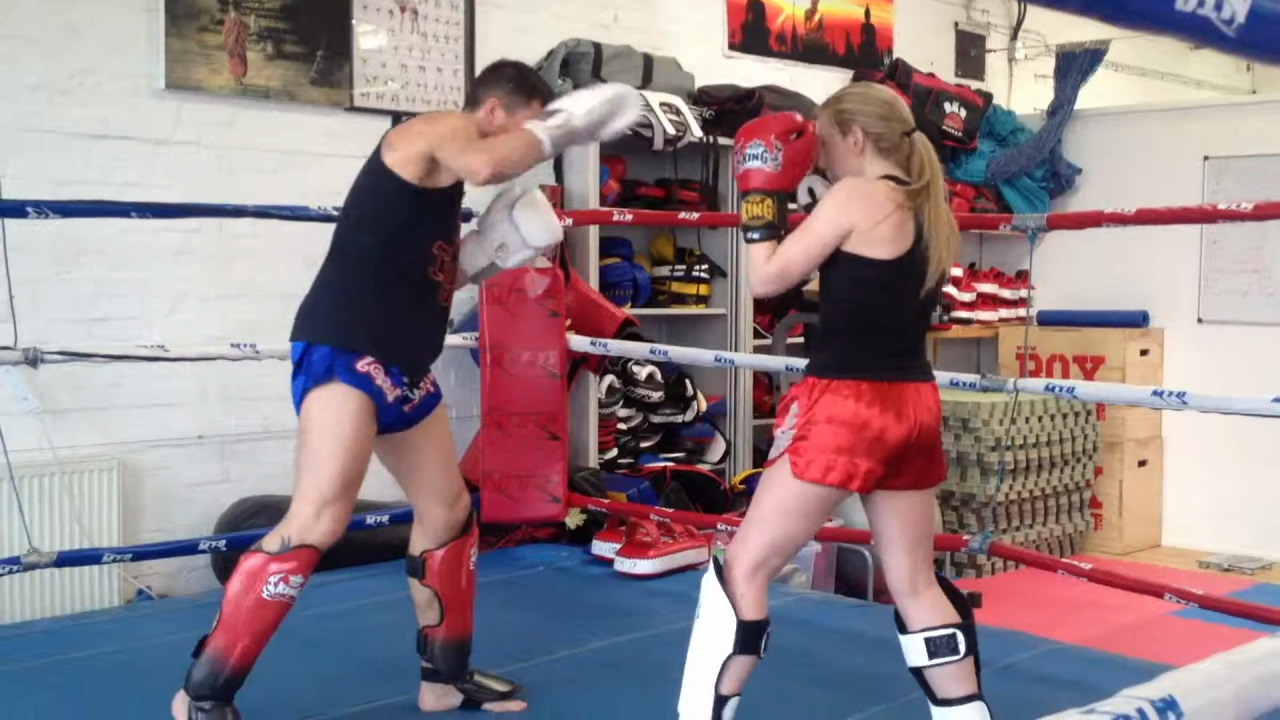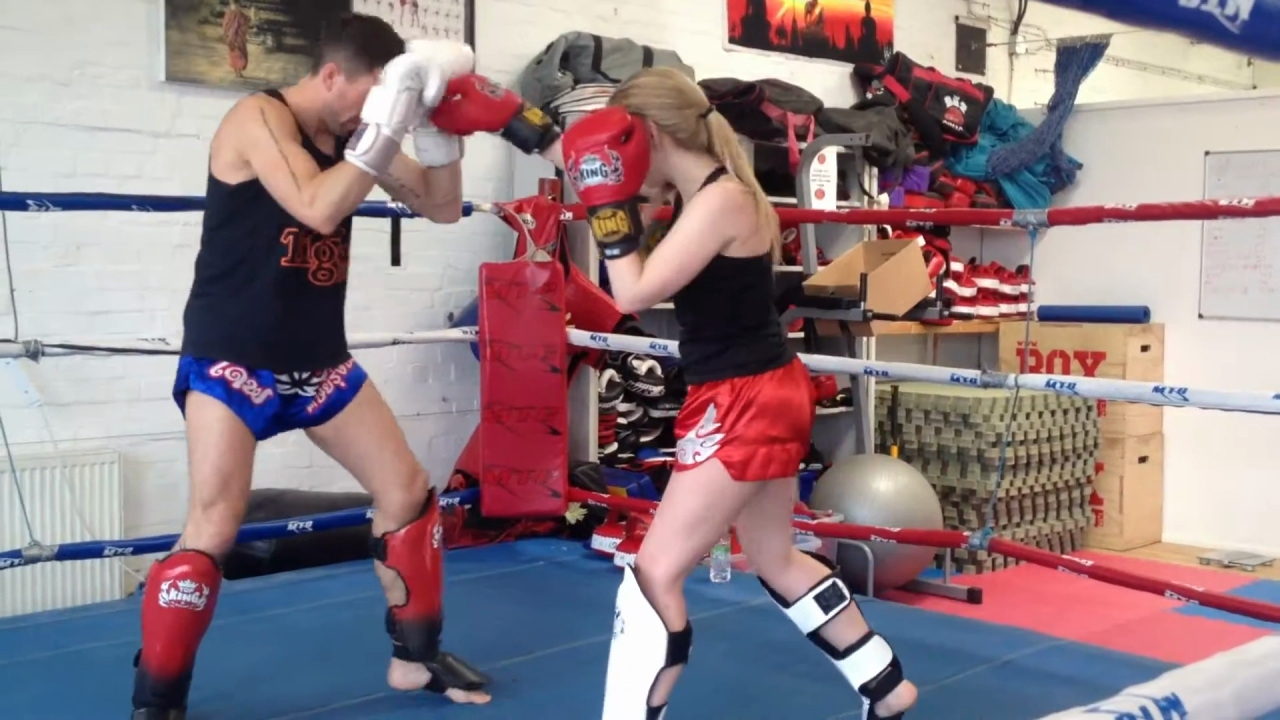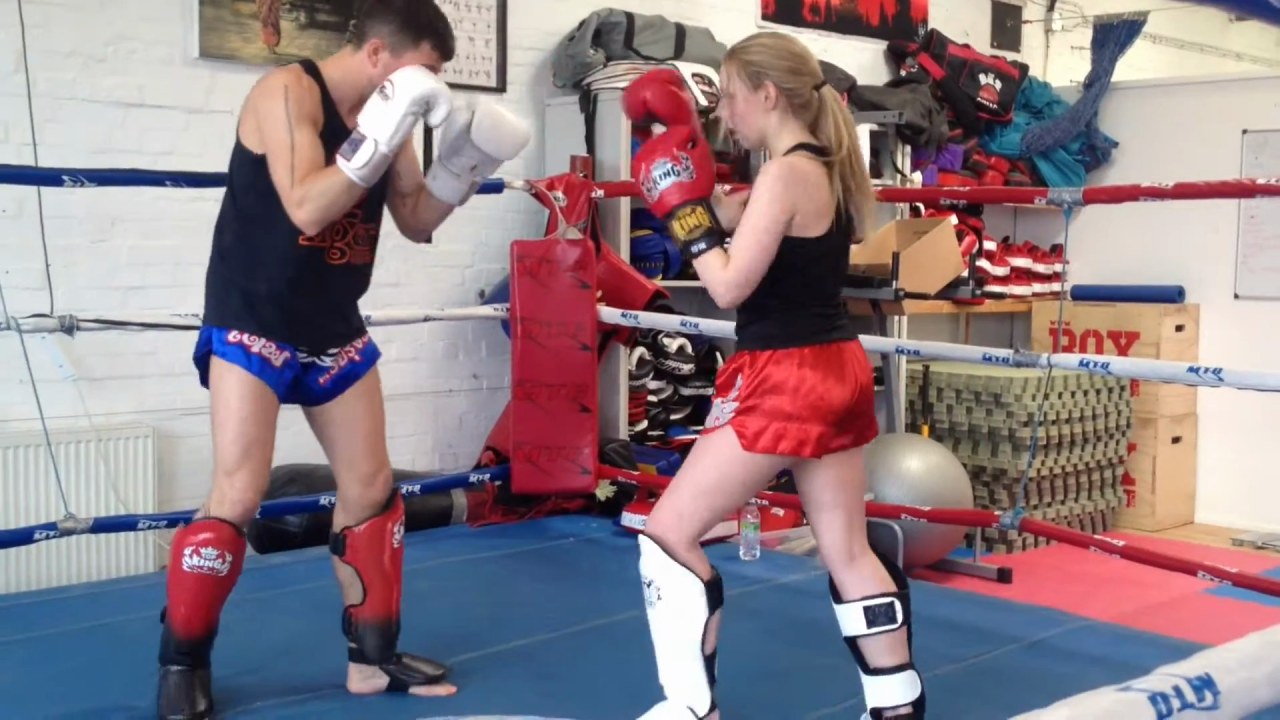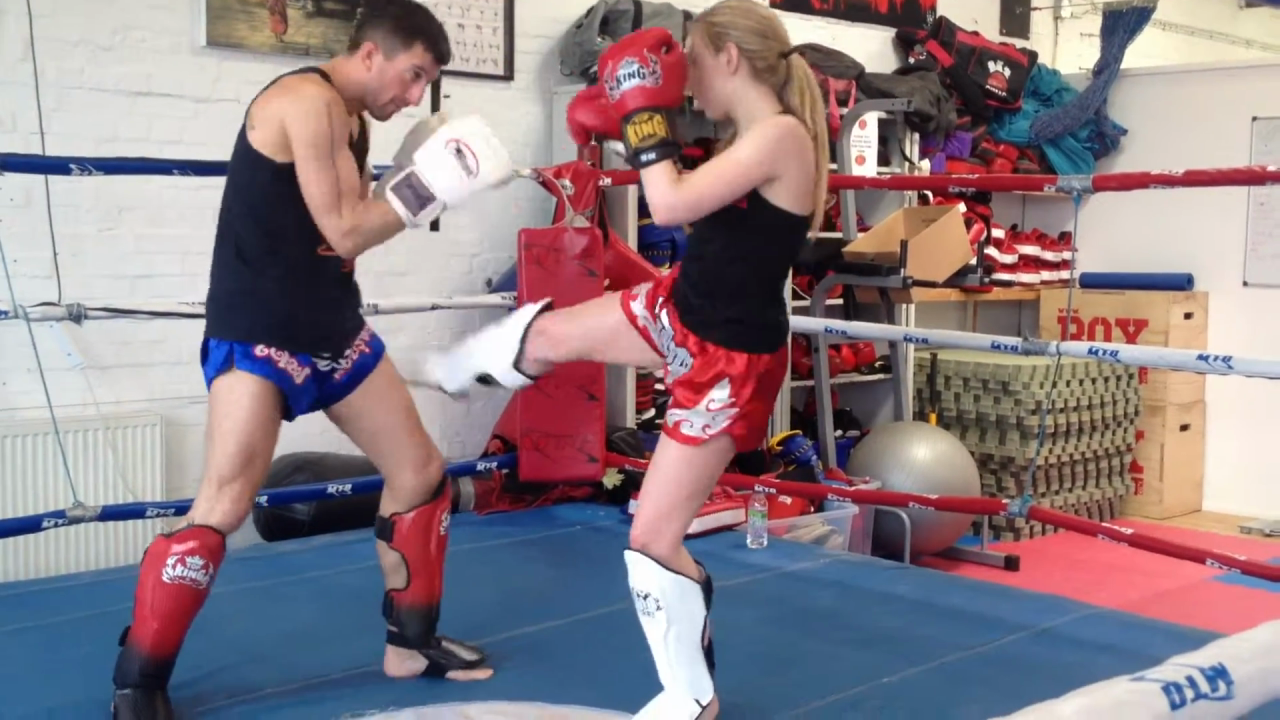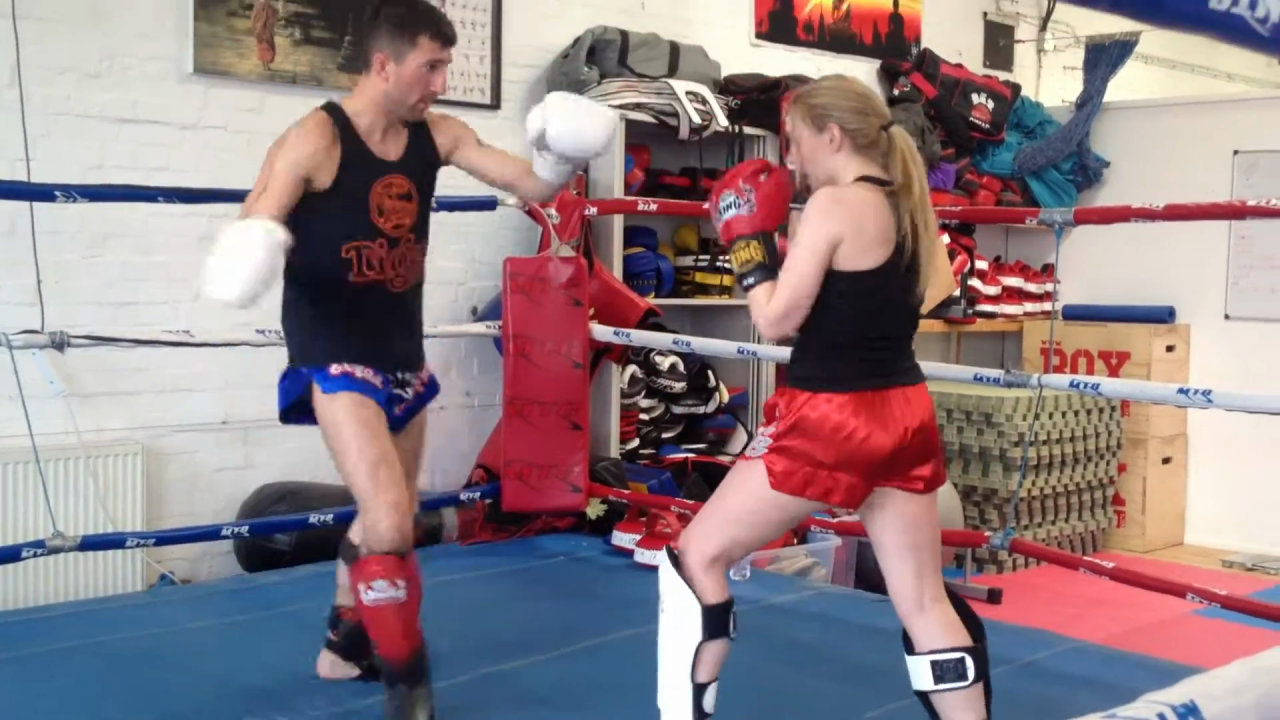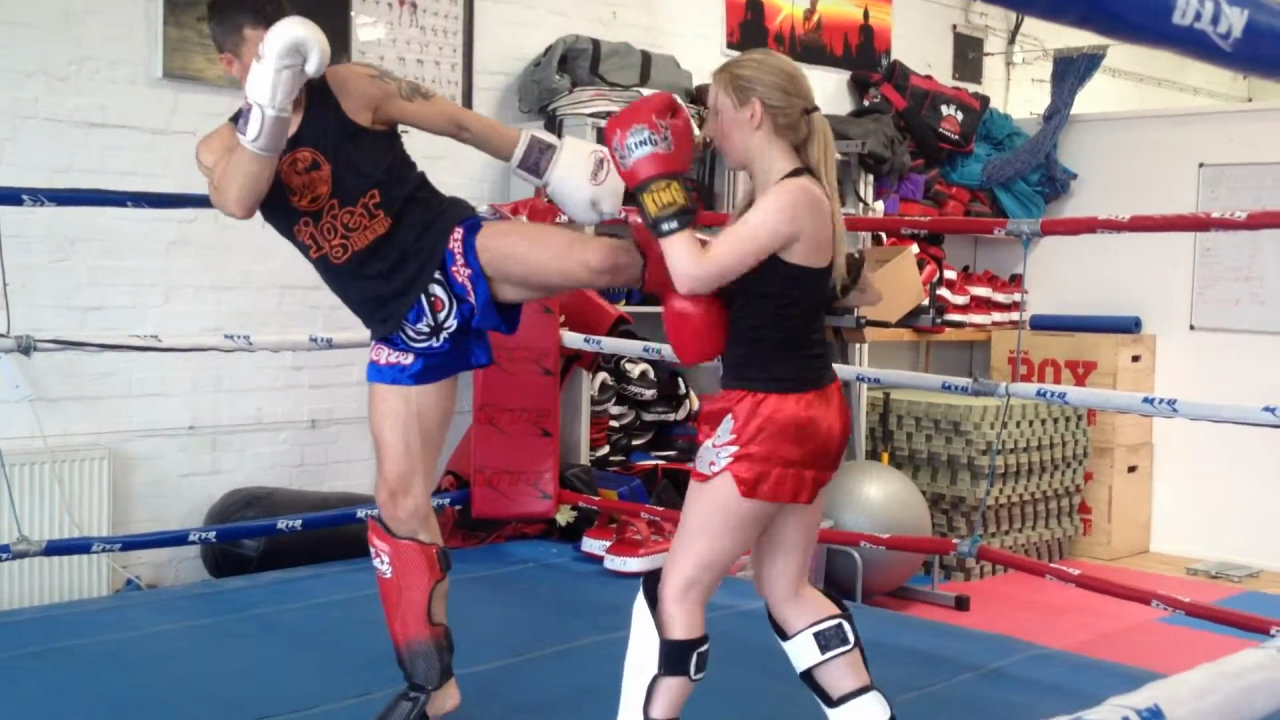
dt=0.7s
person 1, frame 1
left shoulder: (445, 174)
right shoulder: (430, 136)
right elbow: (482, 165)
left wrist: (496, 248)
right wrist: (566, 124)
left hip: (399, 364)
right hip: (344, 354)
left knee: (450, 513)
right knee: (317, 521)
person 1, frame 2
left shoulder: (352, 131)
right shoulder: (258, 117)
left elbow: (440, 206)
right elbow: (318, 210)
left wrist: (436, 122)
right wrist: (384, 123)
left hip: (317, 357)
right hip: (231, 357)
left knee: (409, 490)
right knee: (211, 531)
left ankle: (416, 654)
person 1, frame 3
left shoulder: (382, 109)
right shoulder: (287, 92)
left elbow: (415, 222)
right elbow: (306, 209)
left wrist: (462, 162)
right wrist: (380, 134)
left hip: (334, 330)
right hip: (253, 324)
left knee: (370, 491)
right knee: (236, 497)
left ankle: (373, 656)
right ankle: (184, 662)
person 1, frame 4
left shoulder: (356, 118)
right shoulder: (306, 101)
right elbow: (348, 232)
left wrist: (426, 170)
right wrist: (433, 184)
left hip: (336, 329)
right hip: (258, 334)
left knee: (421, 473)
right knee: (223, 508)
left ankle: (413, 639)
person 1, frame 5
left shoulder: (435, 133)
right shoulder: (315, 139)
left elbow: (528, 180)
right elbow: (248, 235)
left wrist: (562, 150)
right wrist: (245, 258)
left hip: (397, 354)
right hip: (336, 360)
left knee: (386, 516)
right knee: (390, 517)
left ankle: (348, 642)
person 1, frame 6
left shoulder: (352, 88)
right shoulder: (221, 147)
left elbow: (462, 123)
right elbow: (237, 202)
left wrist: (554, 161)
right wrist: (273, 102)
left hip: (461, 254)
right hip: (406, 327)
left knee: (601, 261)
right knee: (399, 499)
person 2, frame 1
left shoulder: (853, 197)
right shoulder: (932, 213)
left elbow: (764, 280)
left wrist: (761, 192)
left hip: (844, 408)
right hip: (912, 406)
left knee: (744, 568)
right knee: (913, 581)
person 2, frame 2
left shoulder: (721, 200)
right shoulder: (711, 185)
left elbow: (635, 295)
right elbow: (593, 165)
left wrist: (610, 202)
right wrist: (507, 116)
left hip: (747, 403)
right hip: (767, 395)
left knee: (655, 574)
right knee: (771, 559)
person 2, frame 3
left shoulder: (785, 174)
right shoulder: (828, 166)
left elbow: (729, 288)
right elbow: (740, 219)
left wrist: (682, 201)
right wrist: (686, 134)
left hip: (782, 379)
right hip: (836, 370)
left knee: (669, 530)
right knee: (846, 549)
person 2, frame 4
left shoulder: (782, 137)
right shoulder: (752, 131)
left elbow: (672, 207)
right elbow: (683, 189)
left wrist: (648, 118)
right wrist: (626, 128)
left hip: (733, 363)
right hip: (678, 310)
left knee: (653, 537)
right knee: (545, 329)
right ankle: (464, 367)
person 2, frame 5
left shoulder: (835, 205)
right shoulder: (905, 206)
left elbow: (774, 322)
left wrist: (748, 238)
right wrist: (778, 224)
left hip: (829, 418)
right hip: (902, 413)
left knee: (696, 554)
right knee: (923, 598)
person 2, frame 6
left shoulder: (793, 196)
right shoulder: (786, 192)
left elbow: (695, 275)
left wrist: (657, 175)
left hip: (767, 417)
right hip: (802, 411)
left knee: (680, 588)
right knee: (786, 588)
